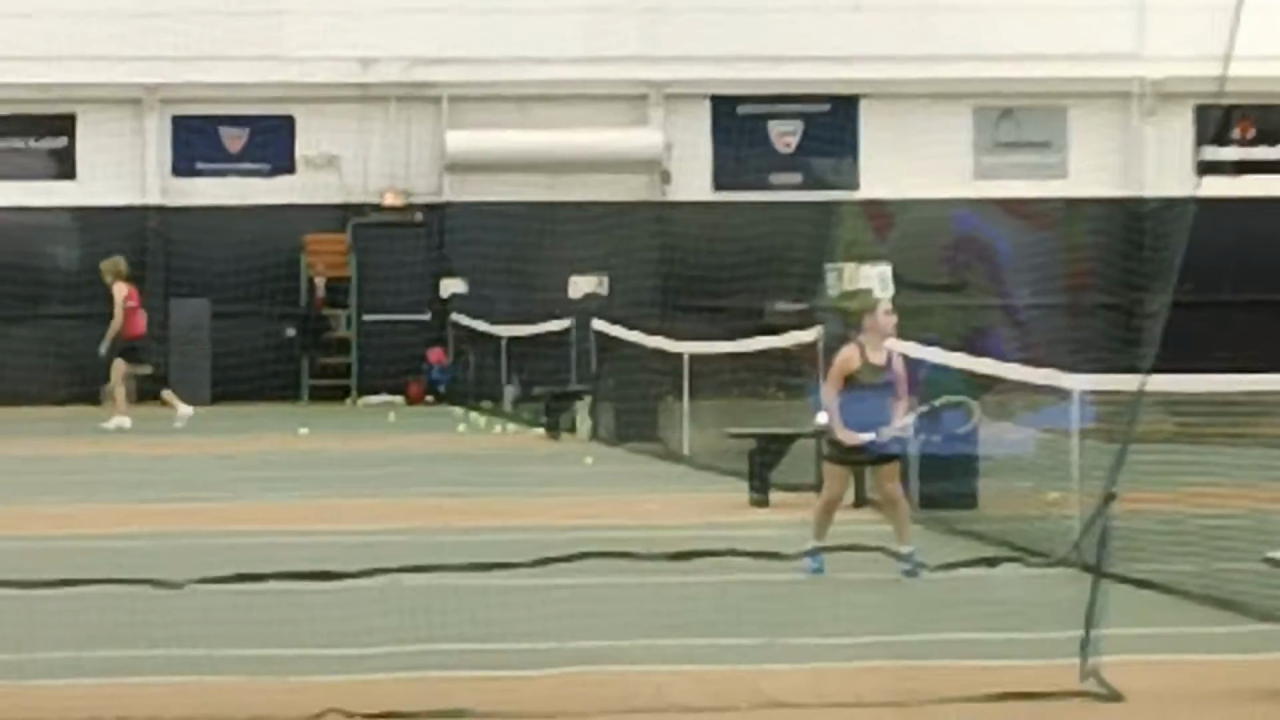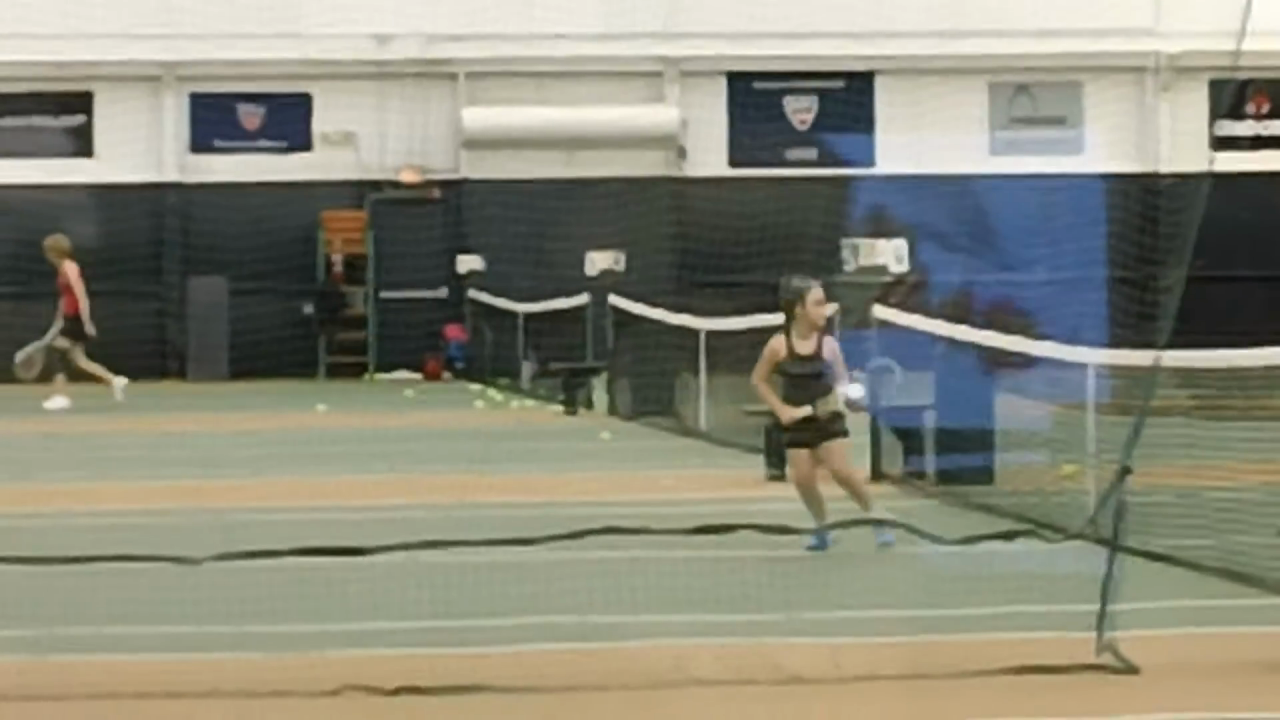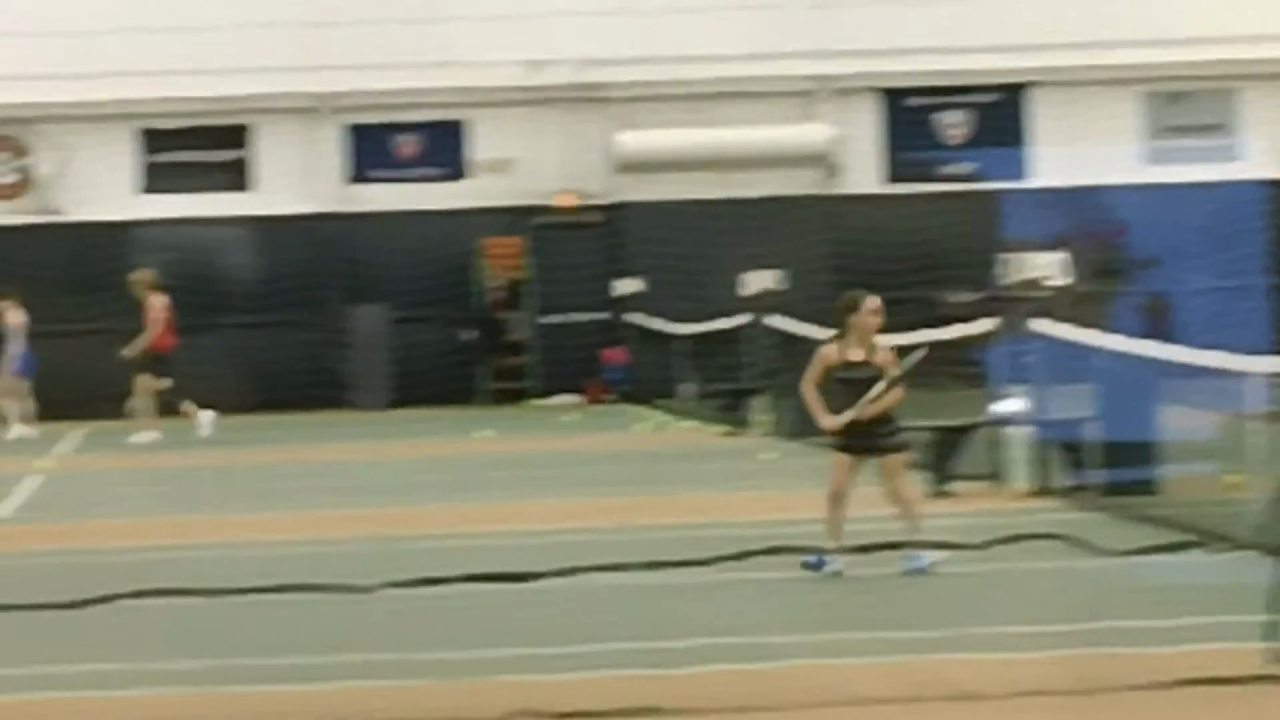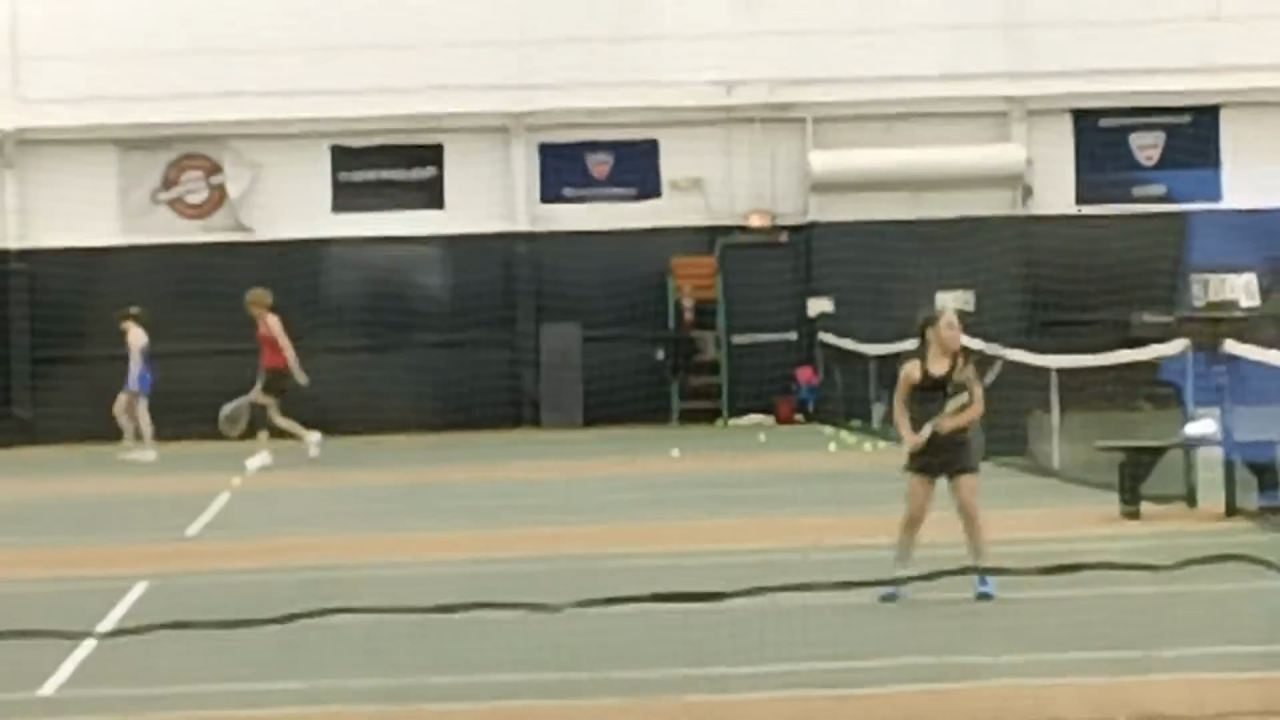
dt=0.5s
person 1, frame 1
left shoulder: (895, 361)
right shoulder: (849, 355)
left elbow: (902, 398)
right elbow: (828, 395)
left wrist: (896, 423)
right wrist: (839, 431)
left hip: (881, 437)
right hip: (847, 437)
left knee: (892, 495)
right knee: (832, 496)
left ankle: (906, 551)
right ankle: (816, 549)
person 1, frame 2
left shoulder: (829, 344)
right shoulder: (778, 345)
left elbow: (843, 380)
right elbow: (758, 380)
left wrist: (837, 399)
right wrist: (781, 409)
left hip: (828, 418)
right hip: (795, 420)
left knee: (842, 472)
right knee: (803, 479)
left ankle: (876, 519)
right ankle: (822, 528)
person 1, frame 3
left shoulder: (881, 352)
right shoulder: (828, 352)
left elbow: (897, 391)
right elbow: (808, 386)
left wrist: (874, 407)
right wrist: (823, 417)
left hip: (882, 428)
right hip: (849, 432)
left knee: (897, 488)
right knee: (837, 490)
left ankle: (919, 549)
right ankle: (831, 555)
person 1, frame 4
left shoulder: (964, 368)
right shoulder: (912, 370)
left elbow: (977, 408)
right elbow: (899, 405)
left wrist: (953, 423)
right wrist: (907, 435)
left hip: (958, 449)
right hip: (925, 452)
left knee: (969, 511)
right knee: (913, 515)
left ankle: (981, 575)
right ankle: (897, 577)
